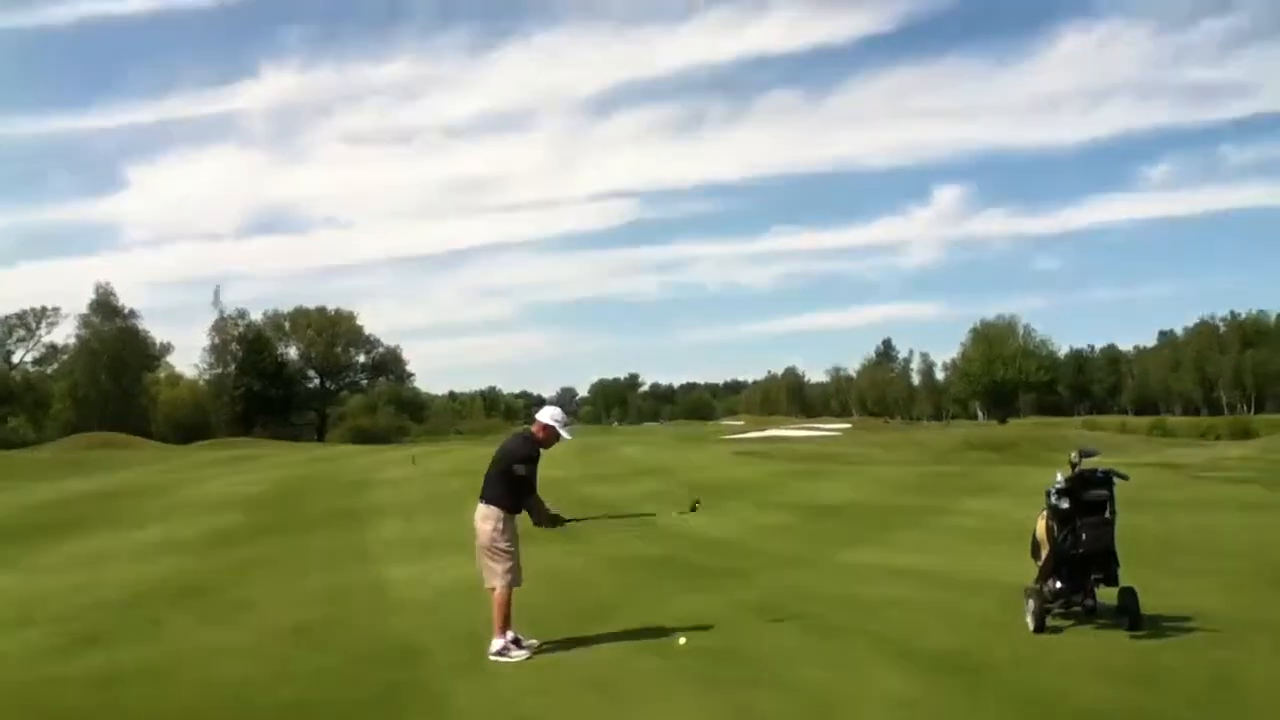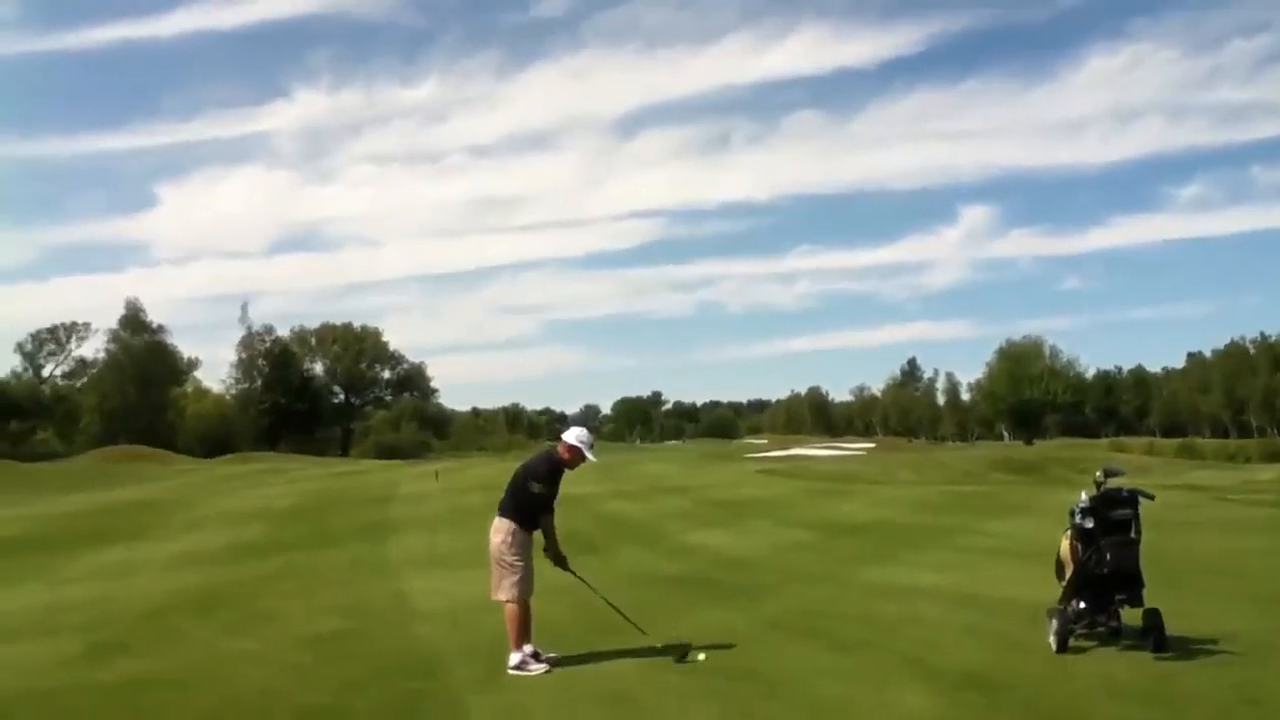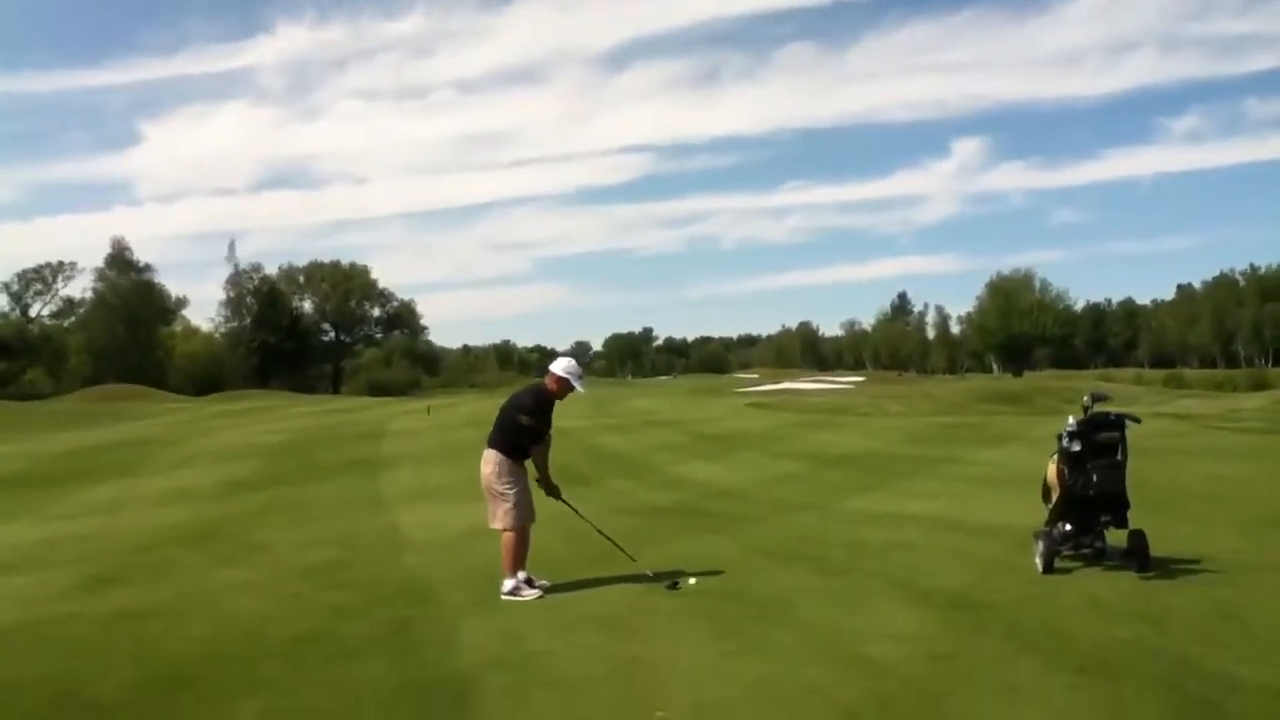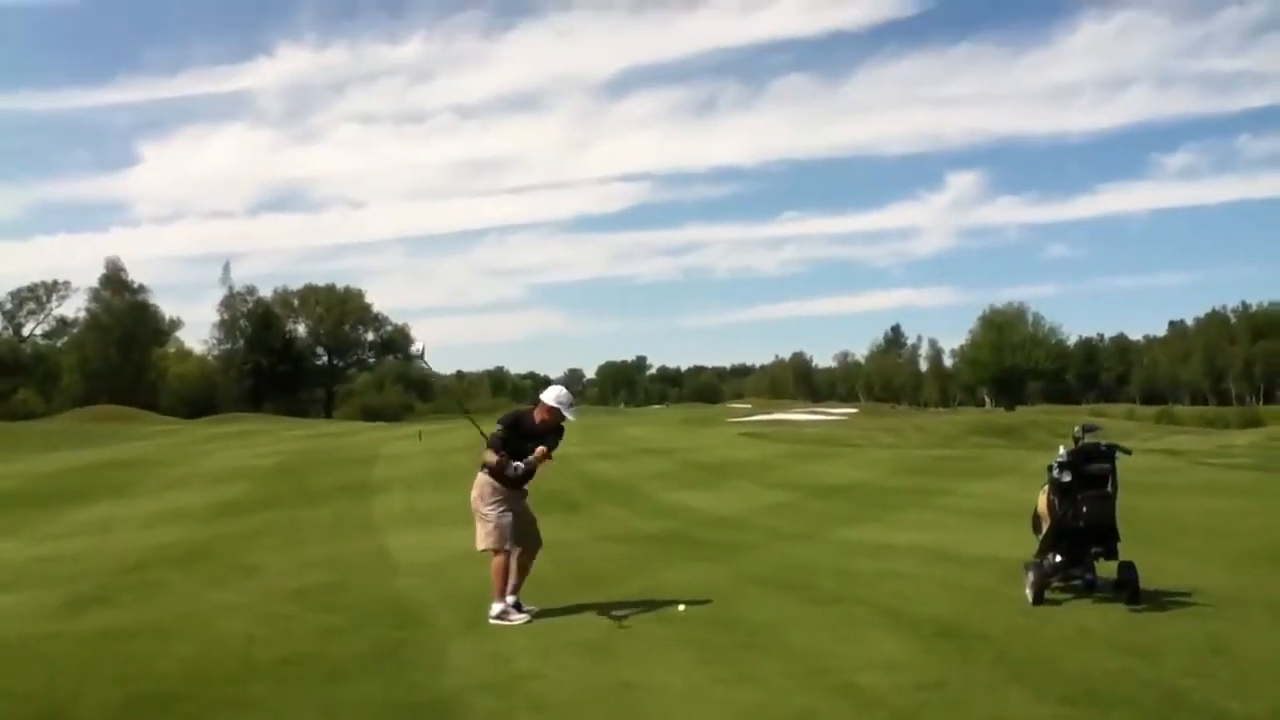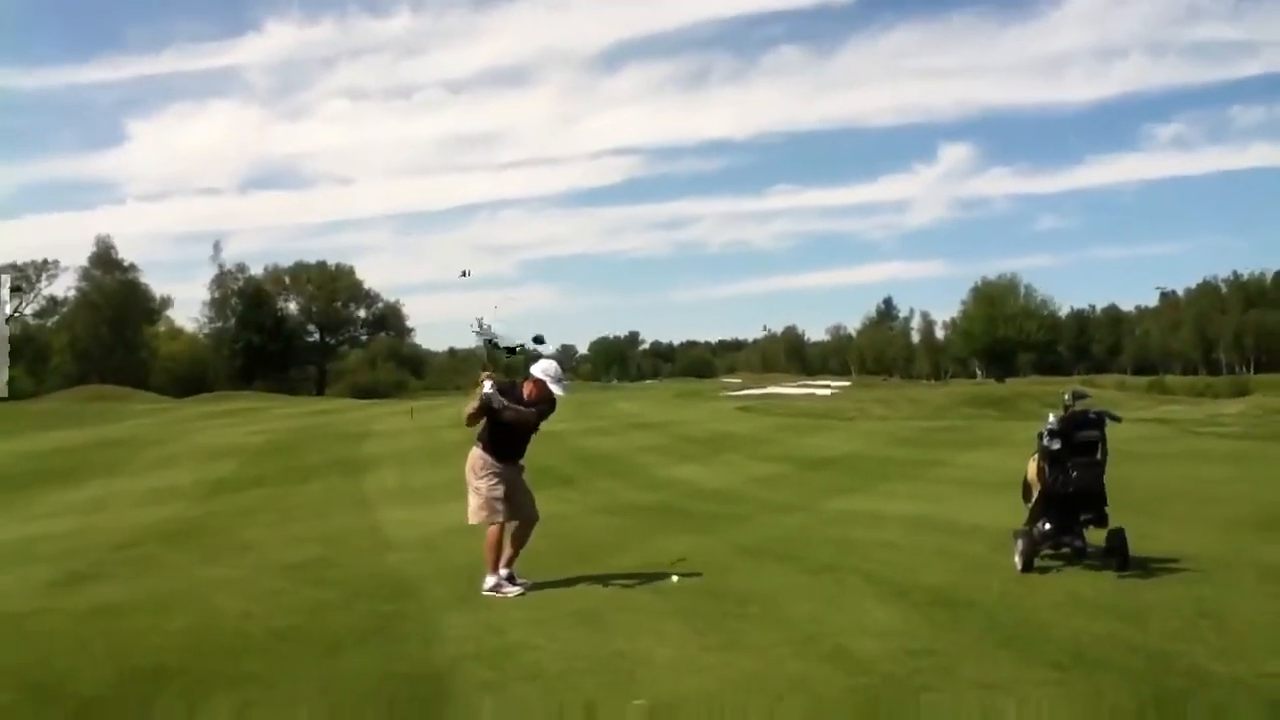
dt=0.5s
person 1, frame 1
left shoulder: (521, 442)
right shoulder: (525, 450)
right elbow: (528, 495)
left wrist: (542, 516)
right wrist: (548, 517)
left hip: (495, 514)
right hip: (496, 517)
left knee: (502, 580)
right knee: (503, 580)
left ankle: (508, 634)
right ankle: (499, 643)
person 1, frame 2
left shoulder: (552, 464)
right shoulder: (544, 468)
left elbow: (545, 512)
right elbow: (543, 514)
left wrist: (552, 546)
right wrist: (554, 549)
left hip: (519, 530)
right hip: (510, 531)
left knee: (522, 593)
right knee: (514, 595)
left ankle: (527, 648)
right ankle: (516, 657)
person 1, frame 3
left shoulder: (546, 398)
right shoulder: (529, 400)
left elbow: (544, 438)
right elbow: (534, 447)
left wrist: (544, 476)
right wrist: (547, 481)
left hip: (514, 462)
right hip: (500, 462)
left knee: (524, 521)
right knee: (511, 523)
left ankle: (521, 574)
right ankle: (510, 584)
person 1, frame 4
left shoulder: (555, 431)
right shoulder: (512, 420)
left elbow: (542, 453)
right elbow: (488, 455)
left wrist: (523, 465)
right wrist: (501, 462)
left hip: (514, 489)
right hip: (492, 486)
left knee: (531, 544)
right knee: (502, 546)
left ankle: (511, 598)
right ankle: (498, 607)
person 1, frame 5
left shoulder: (547, 403)
right shoulder: (502, 389)
left elbow: (527, 416)
right elbow: (469, 419)
left wrist: (502, 404)
right wrist: (481, 394)
left hip: (511, 464)
right hip: (485, 460)
left knee: (528, 518)
right knee: (496, 519)
left ankle: (505, 570)
right ankle: (492, 580)
